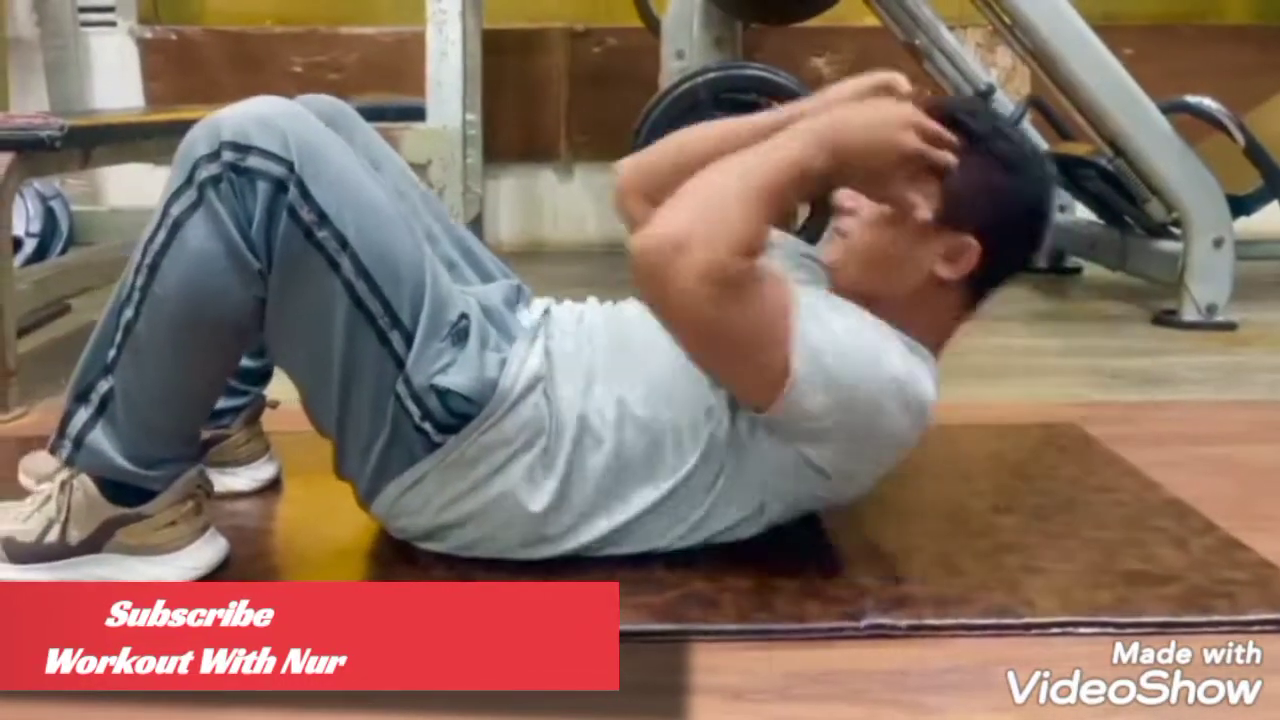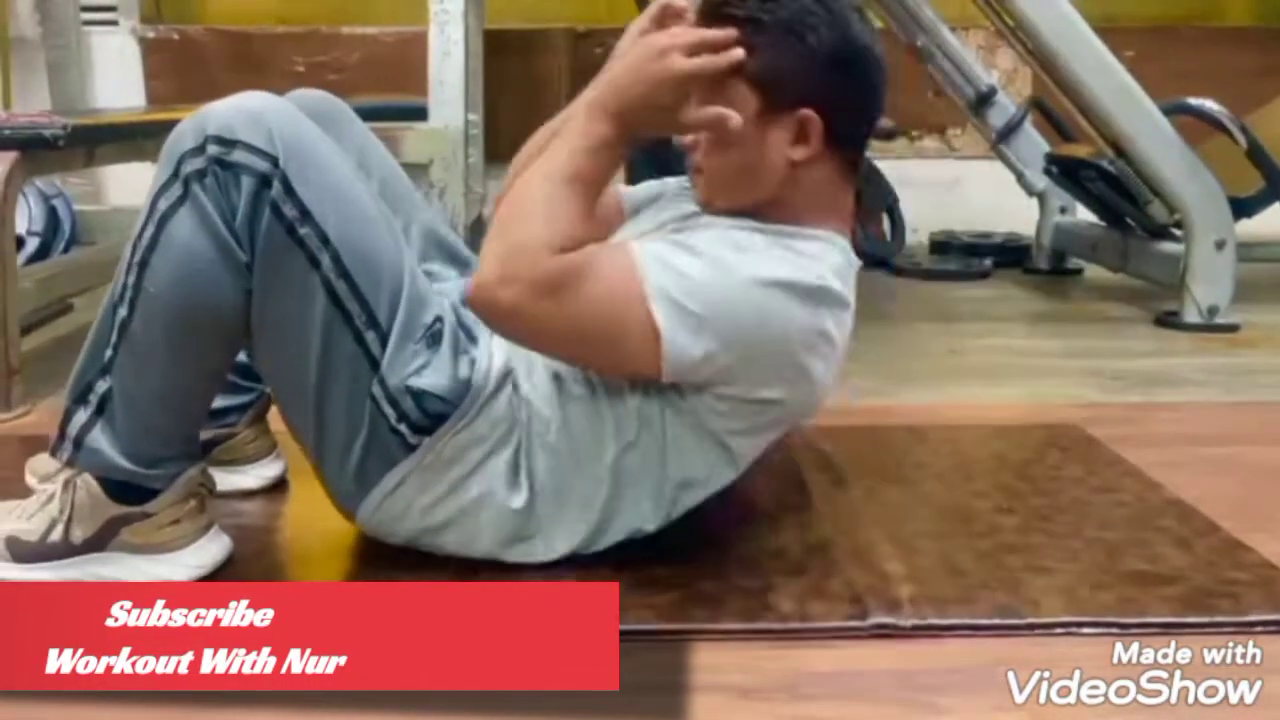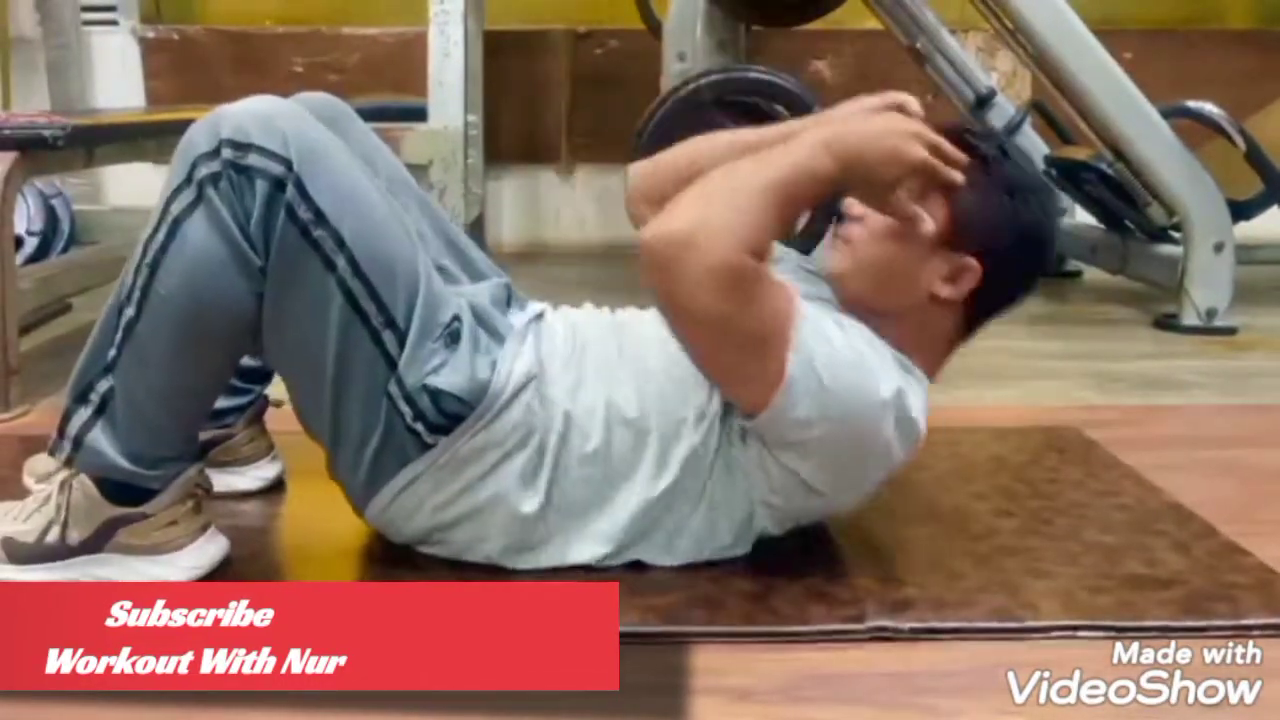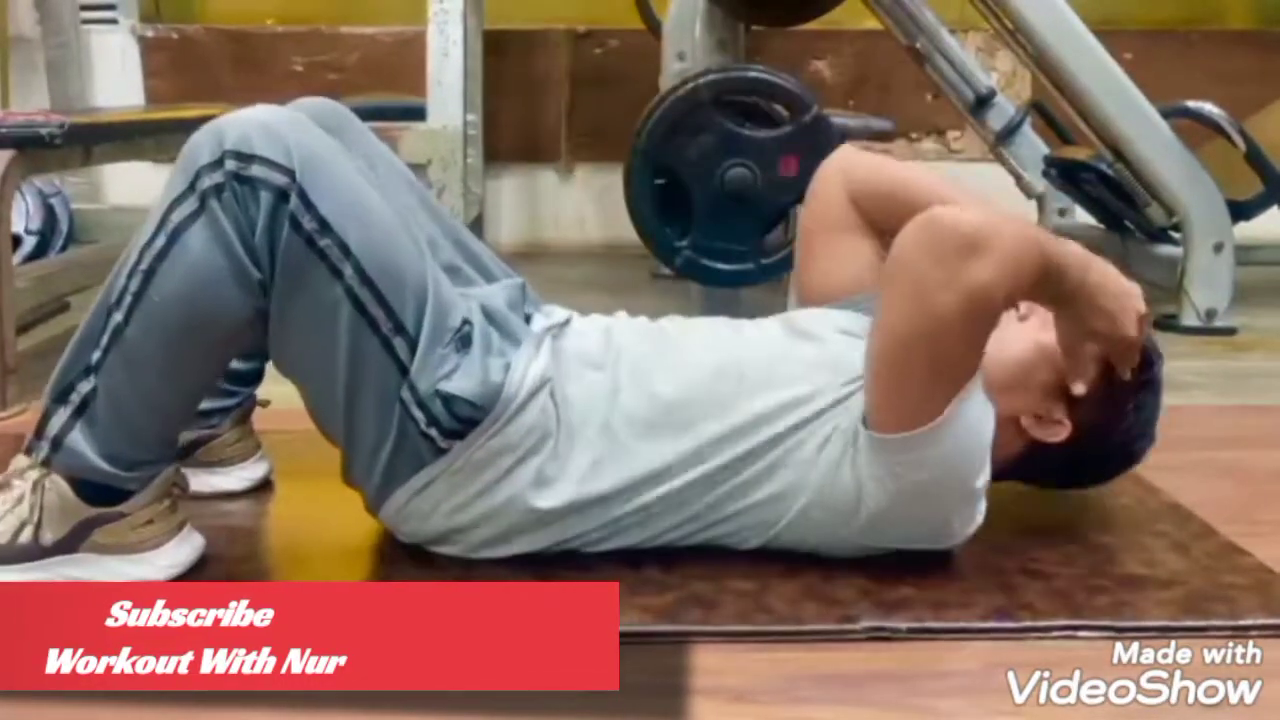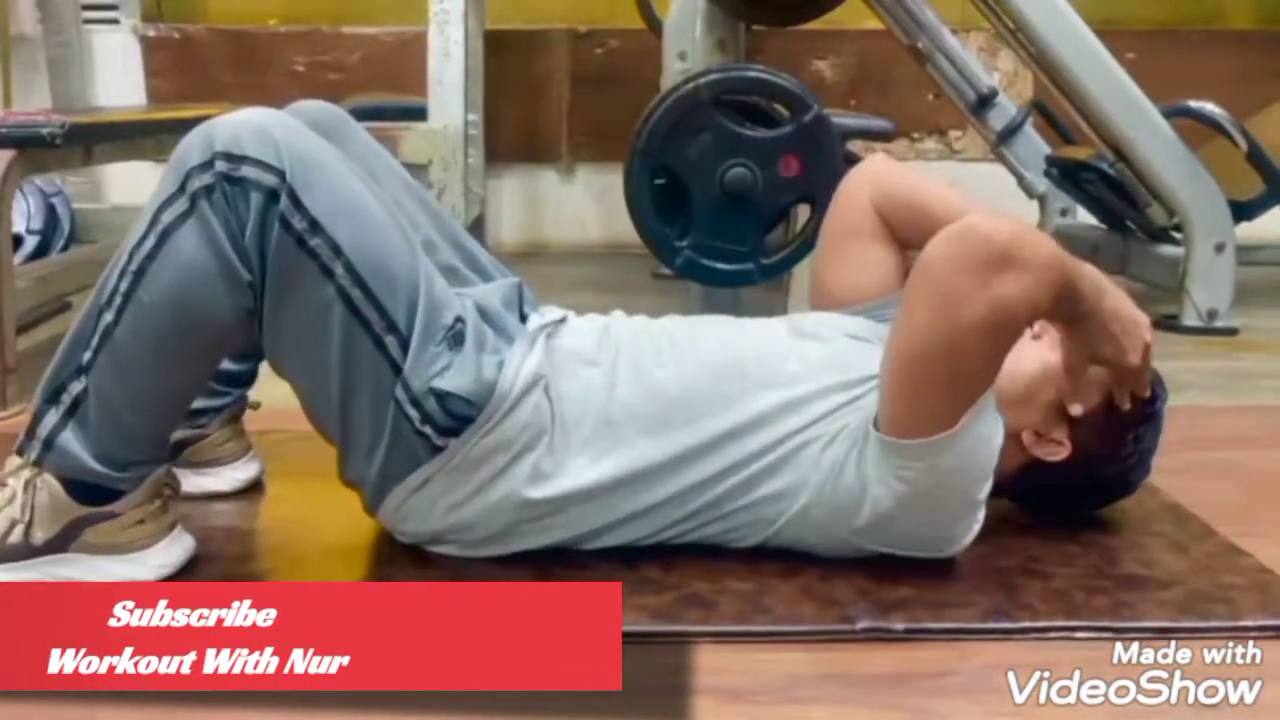
dt=0.3s
person 1, frame 1
left shoulder: (870, 385)
right shoulder: (837, 294)
left elbow: (671, 258)
right elbow: (638, 184)
left wrist: (817, 144)
right wrist: (810, 122)
left hip: (467, 445)
right hip: (513, 350)
left knee: (249, 154)
right knee: (308, 126)
left ankle: (119, 497)
right ankle: (197, 420)
person 1, frame 2
left shoulder: (775, 295)
right shoulder: (747, 218)
left elbow: (513, 283)
right elbow: (532, 217)
left wrist: (615, 105)
right wrist: (619, 94)
left hip: (444, 456)
right hip: (475, 378)
left knee: (235, 148)
right knee: (301, 123)
left ankle: (128, 498)
right ankle: (213, 422)
person 1, frame 3
left shoulder: (865, 399)
right shoulder: (841, 305)
left elbow: (677, 249)
right elbow: (650, 191)
left wrist: (825, 150)
right wrist: (817, 139)
left hip: (460, 445)
right hip: (510, 355)
left knee: (246, 154)
right knee: (309, 124)
left ankle: (119, 500)
right ankle: (206, 423)
person 1, frame 4
left shoulder: (929, 474)
right shoulder: (891, 362)
left elbow: (961, 250)
right elbow: (842, 181)
left wrist: (1068, 267)
right wrist: (1050, 257)
left hip: (473, 441)
right hip: (522, 356)
left knee: (250, 165)
right knee: (309, 130)
left ankle: (94, 492)
right ankle: (195, 424)
person 1, frame 5
left shoulder: (924, 482)
right shoulder: (892, 356)
left elbow: (987, 258)
right elbow: (871, 190)
left wrist: (1088, 297)
right wrist: (1076, 284)
left hip: (469, 442)
right hip: (521, 353)
left knee: (241, 167)
right knee: (305, 133)
right ankle: (175, 421)
